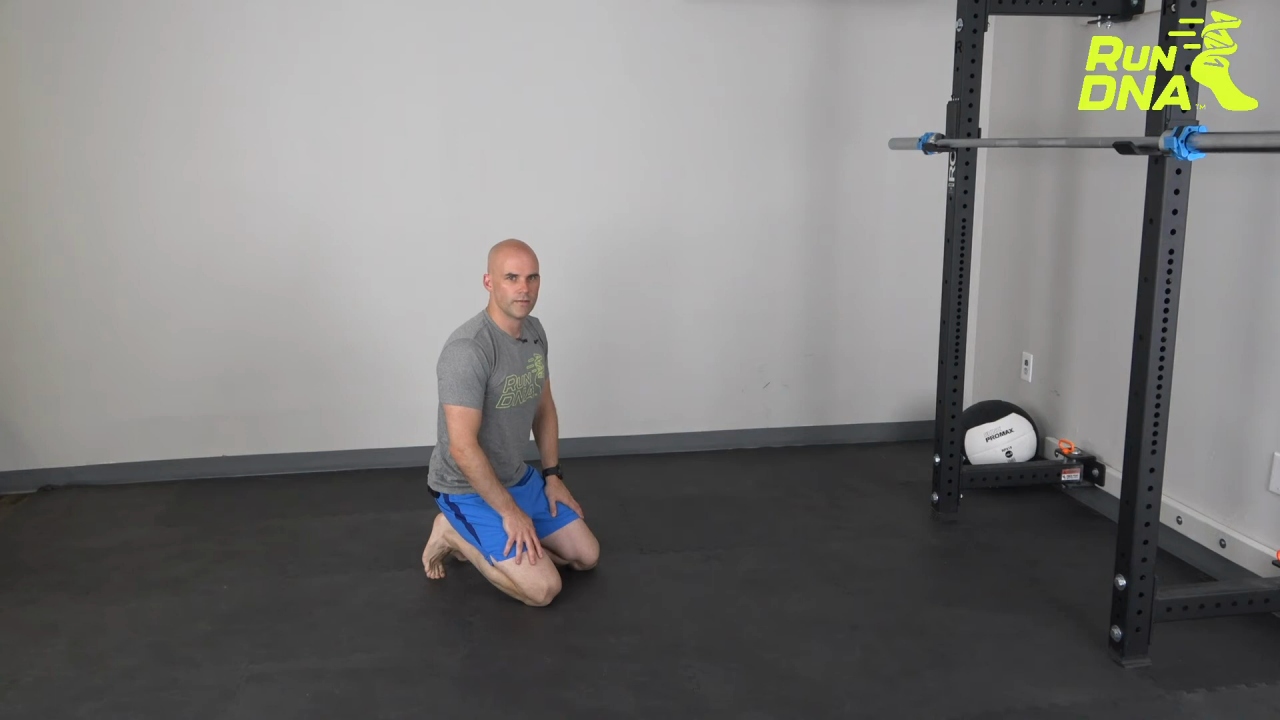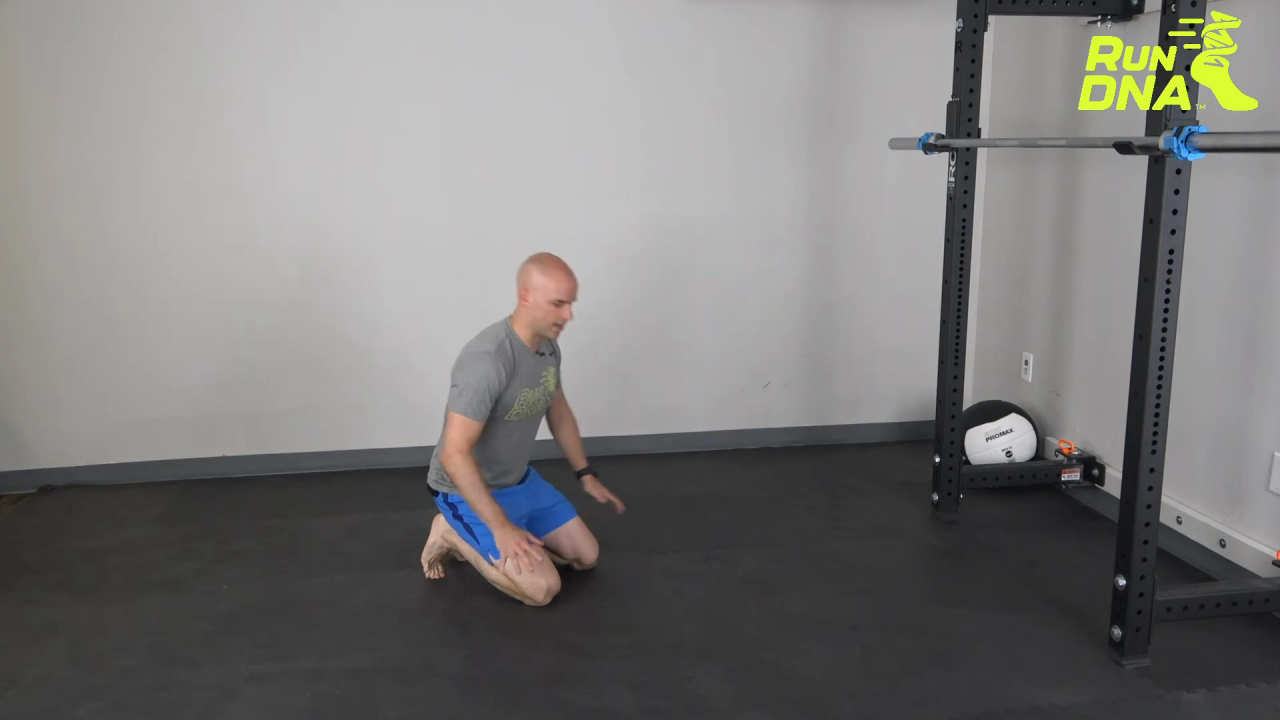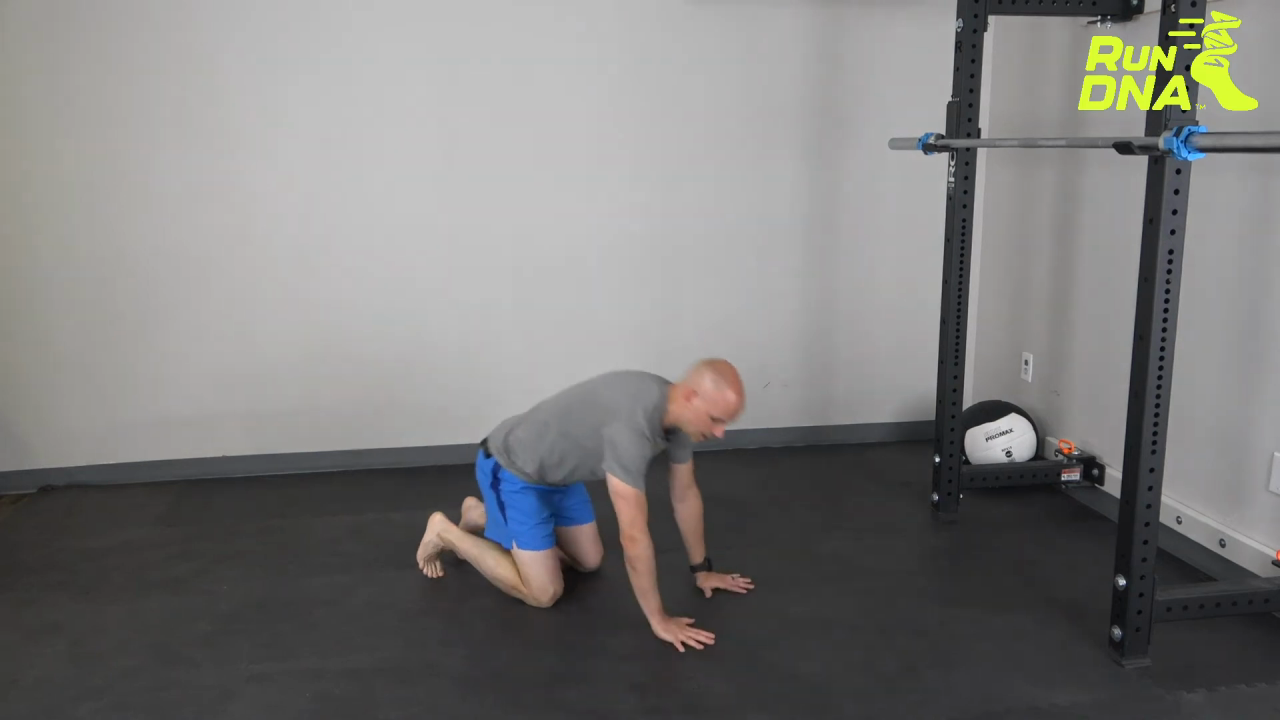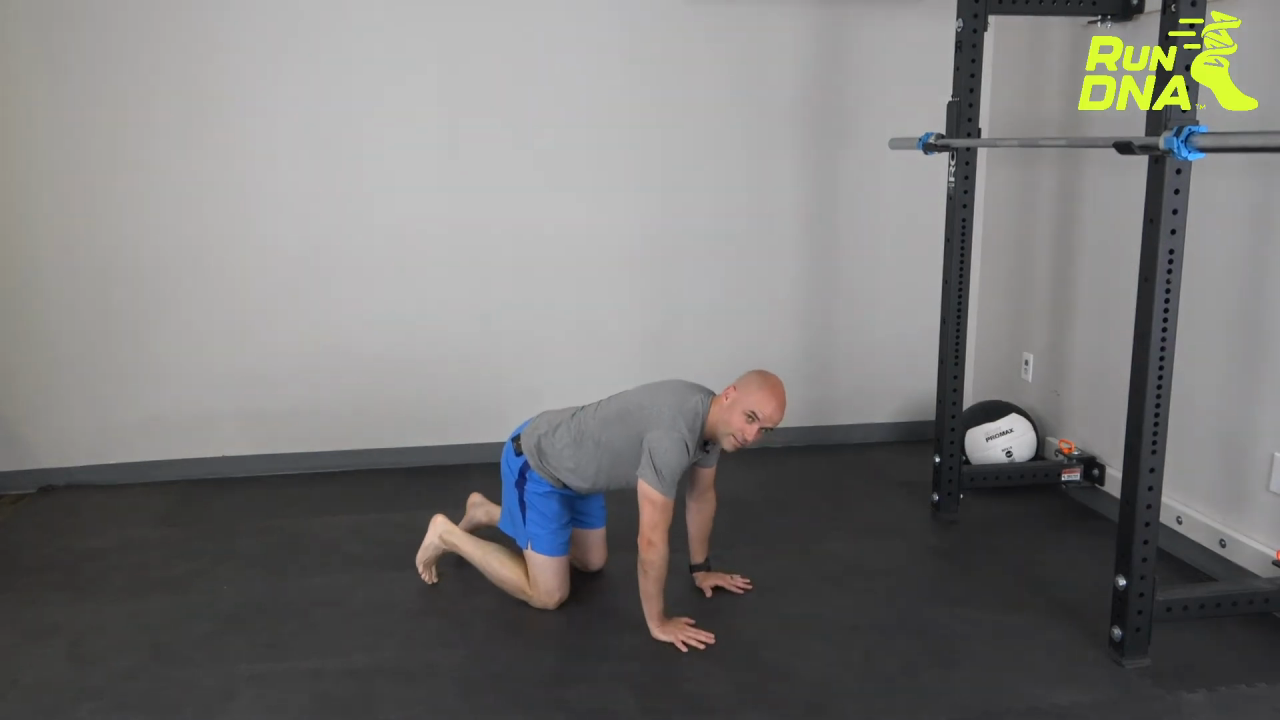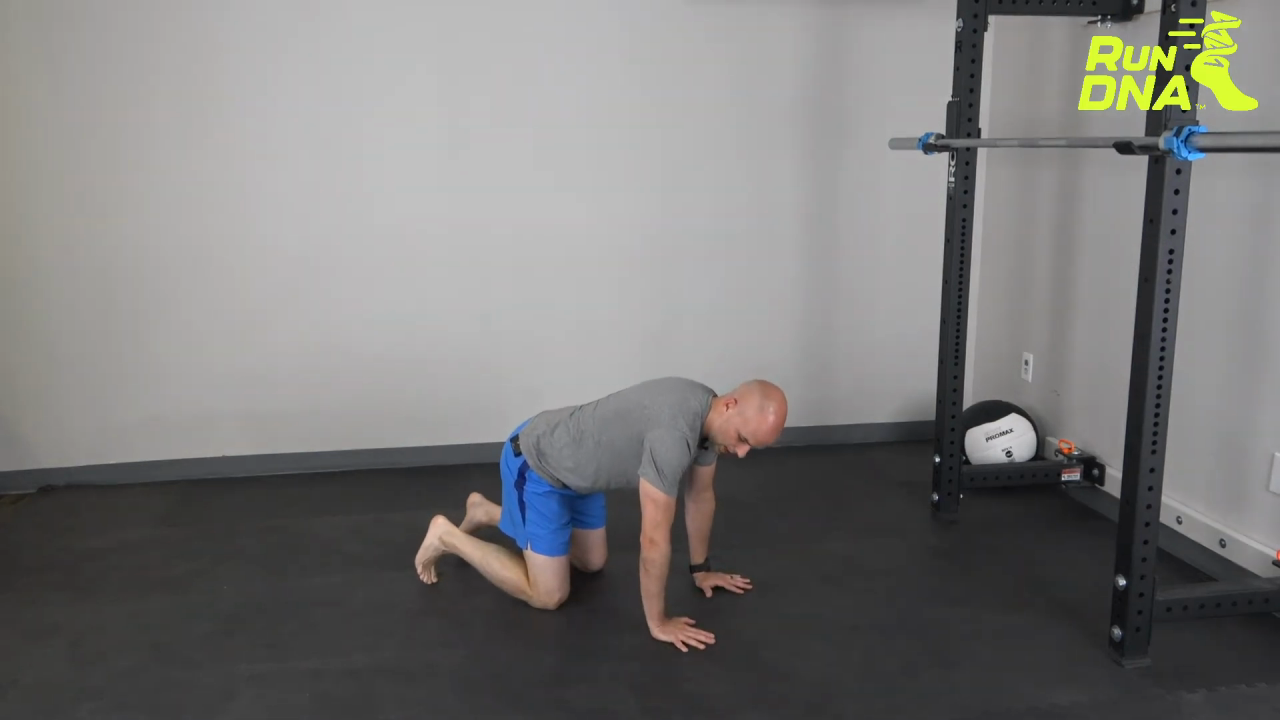
dt=1s
person 1, frame 1
left shoulder: (534, 331)
right shoulder: (468, 350)
left elbow: (543, 408)
right elbow: (463, 448)
left wrist: (552, 475)
right wrist: (510, 512)
left hip: (519, 477)
right hip: (469, 490)
left knee: (586, 556)
right knee: (543, 588)
left ankle: (481, 538)
right ankle: (454, 534)
person 1, frame 2
left shoulder: (547, 344)
right shoulder: (487, 361)
left elbow: (558, 411)
right elbow: (455, 454)
left wrist: (585, 474)
right wrist: (500, 528)
left hip: (520, 480)
right hip: (471, 490)
left knee: (586, 556)
right knee: (542, 588)
right ankle: (454, 533)
person 1, frame 3
left shoulder: (677, 413)
right shoulder: (632, 424)
left elbow: (685, 494)
right elbow: (633, 536)
left wrist: (702, 568)
right wrist: (659, 619)
left hip: (555, 469)
right hip: (513, 470)
left knee: (590, 561)
right knee: (544, 592)
left ankle: (484, 516)
right ankle: (445, 533)
person 1, frame 4
left shoulder: (712, 419)
right shoulder: (674, 434)
left elbow: (701, 496)
right elbow: (651, 541)
left wrist: (701, 569)
right wrist: (658, 623)
left hip: (571, 463)
right hip: (536, 464)
left knee: (592, 563)
right knee: (548, 595)
left ankle: (487, 512)
right ankle: (447, 535)
person 1, frame 5
left shoulder: (709, 414)
right shoulder: (675, 432)
left elbow: (700, 494)
right elbow: (654, 540)
left wrist: (701, 569)
right wrist: (658, 622)
left hip: (571, 463)
right hip: (535, 464)
left knee: (592, 563)
right knee: (548, 595)
left ankle: (487, 511)
right ankle: (447, 536)
